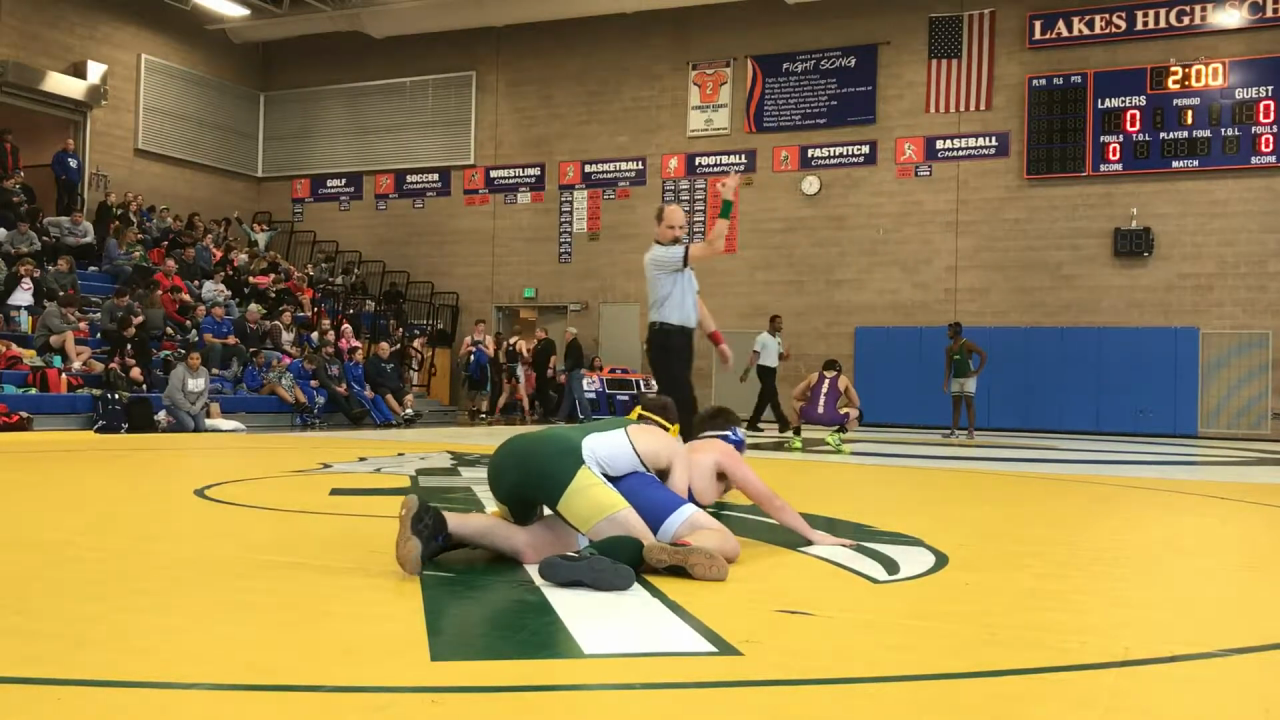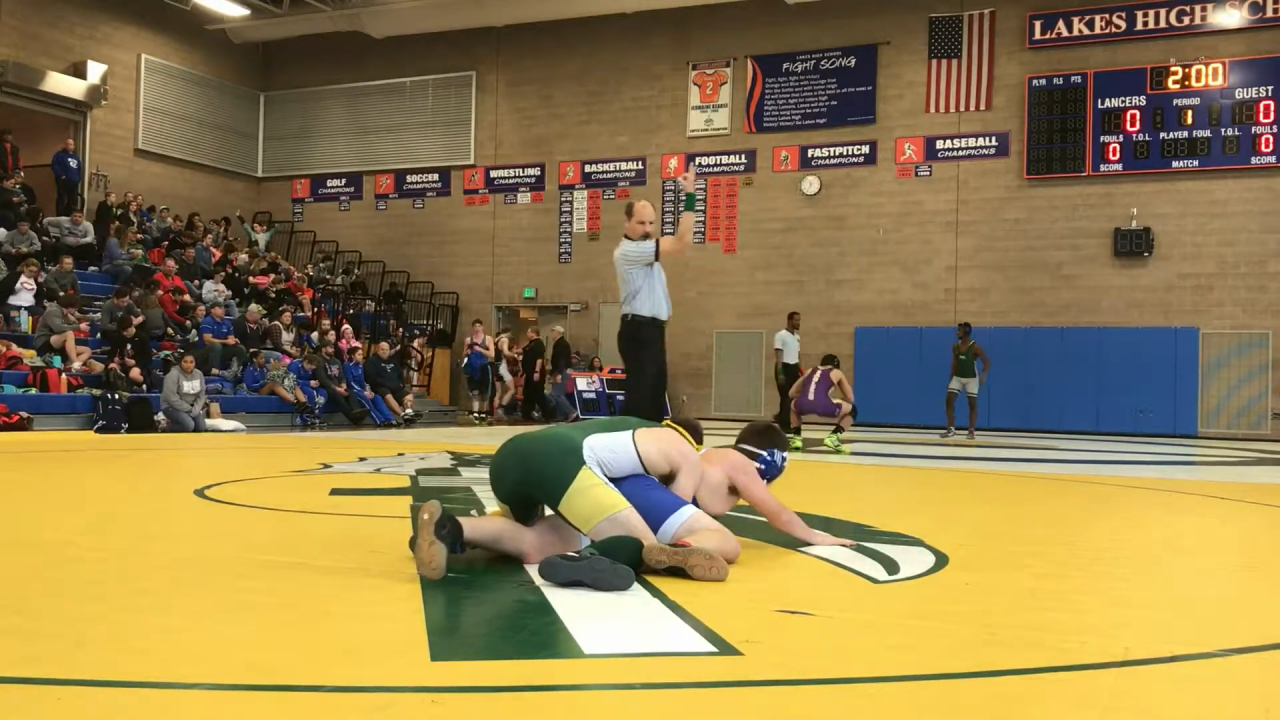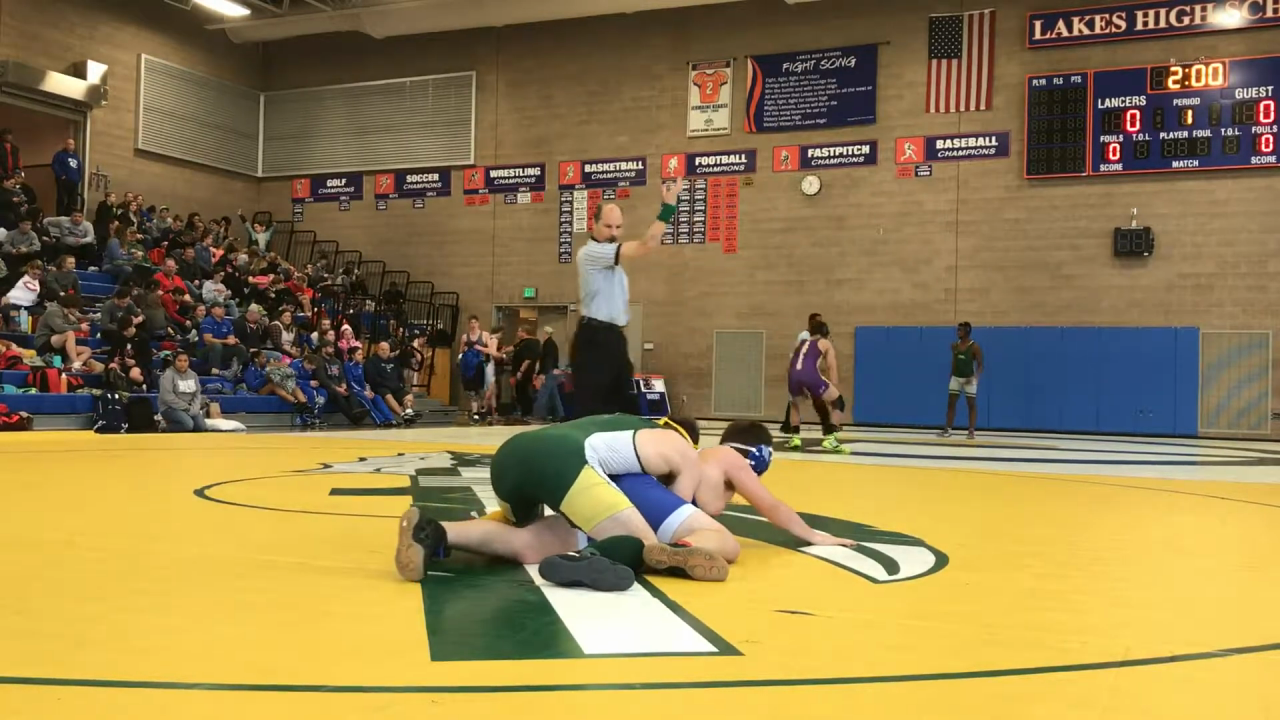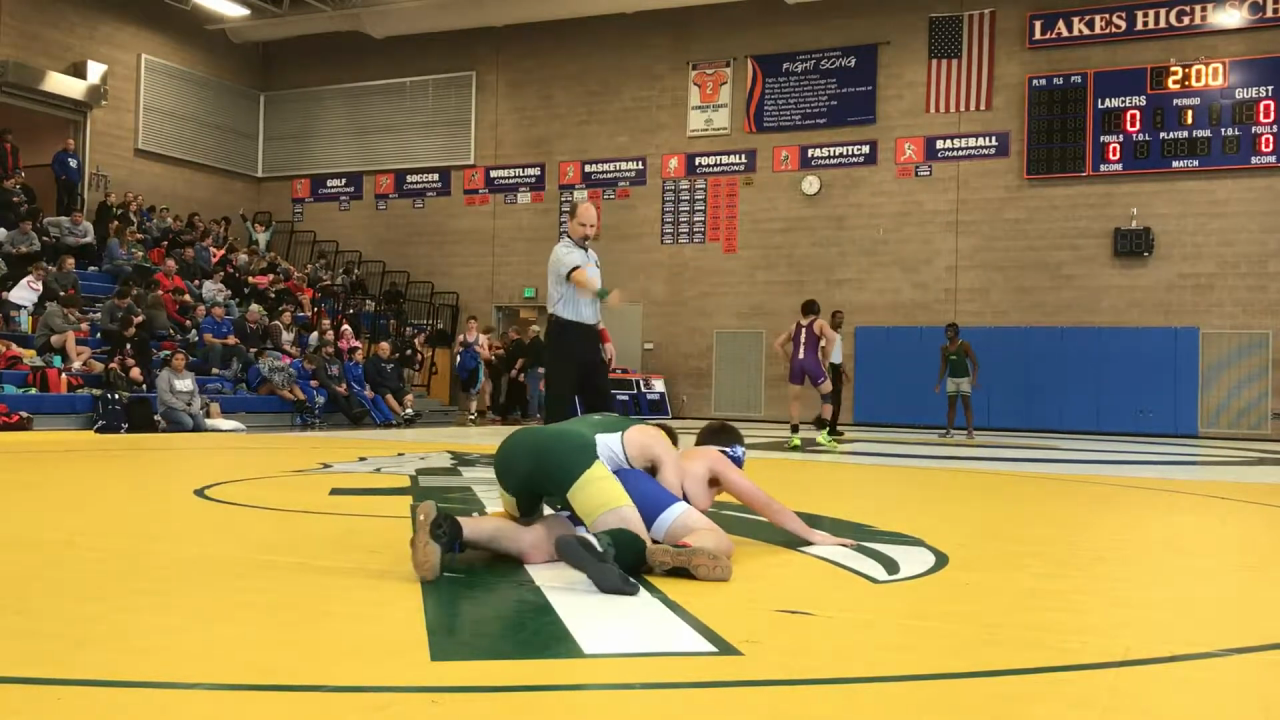
dt=0.3s
person 1, frame 1
left shoulder: (606, 426)
right shoulder: (672, 446)
left hip: (507, 453)
right hip: (560, 462)
left knee: (528, 543)
right knee: (639, 551)
left ankle: (437, 525)
person 1, frame 2
left shoulder: (630, 425)
right shoulder: (687, 454)
left hip: (509, 454)
right hip: (561, 463)
left knee: (533, 543)
right knee: (644, 550)
left ankle: (450, 529)
right ankle: (589, 560)
person 1, frame 3
left shoulder: (626, 424)
right shoulder: (685, 453)
left hip: (510, 453)
right hip: (561, 463)
left knee: (527, 544)
right knee: (647, 551)
left ankle: (435, 534)
person 1, frame 4
left shoulder: (602, 420)
right shoulder: (657, 442)
left hip: (513, 448)
right hip: (571, 456)
left knee: (528, 542)
right knee: (640, 553)
left ankle: (450, 528)
right ankle: (594, 548)
person 2, frame 1
left shoulder: (688, 450)
right shoulder: (721, 450)
right elbow: (771, 501)
right wrist: (812, 534)
right hip: (641, 491)
right knee: (726, 547)
person 2, frame 2
left shoulder: (710, 459)
right shoulder: (738, 464)
right elbow: (777, 514)
right wrist: (815, 538)
right hip: (641, 492)
right knee: (727, 547)
right ankle: (666, 553)
person 2, frame 3
left shoulder: (700, 457)
right shoulder: (731, 460)
right elbow: (773, 509)
right wrist: (813, 536)
right knee: (726, 546)
right ankle: (672, 554)
person 2, frame 4
left shoulder: (681, 460)
right shoulder: (712, 460)
right elbow: (766, 505)
right wrist: (813, 535)
right knee: (719, 543)
right ankle: (675, 552)
person 3, frame 1
left shoulder: (681, 262)
right shoulder: (657, 257)
left elbow: (695, 303)
right elbow: (714, 247)
left wrist: (718, 341)
right wrist: (727, 200)
left hip: (680, 340)
right hip: (666, 340)
left knee: (677, 409)
right knee: (684, 408)
person 3, frame 2
left shoulder: (645, 254)
right shoulder: (628, 252)
right elbow: (683, 241)
right wrist: (690, 195)
left hip: (651, 333)
right hip: (638, 334)
left knee: (654, 402)
right knee: (639, 401)
person 3, frame 3
left shoulder: (611, 257)
right shoulder: (591, 253)
right elbow: (646, 246)
right wrist: (668, 205)
left hip: (614, 337)
right hip: (595, 338)
left knee: (625, 404)
right knee: (584, 405)
person 3, frame 4
left shoulder: (591, 255)
right shoulder: (564, 252)
right elbow: (581, 277)
left wrist: (605, 339)
right wrist: (605, 293)
left hip: (589, 336)
right hip: (563, 335)
left knee: (601, 400)
right knee: (559, 404)
